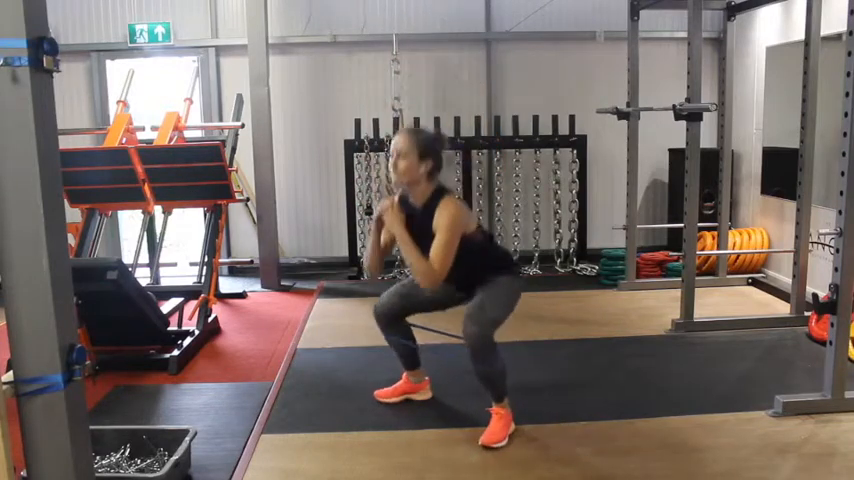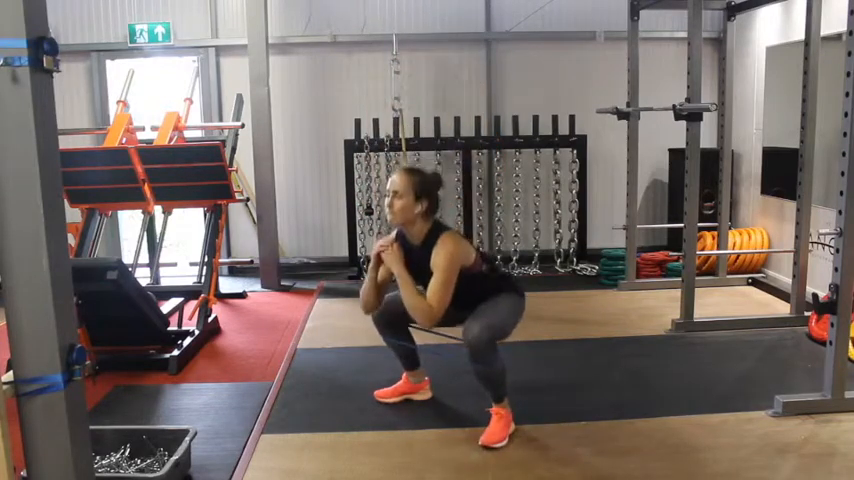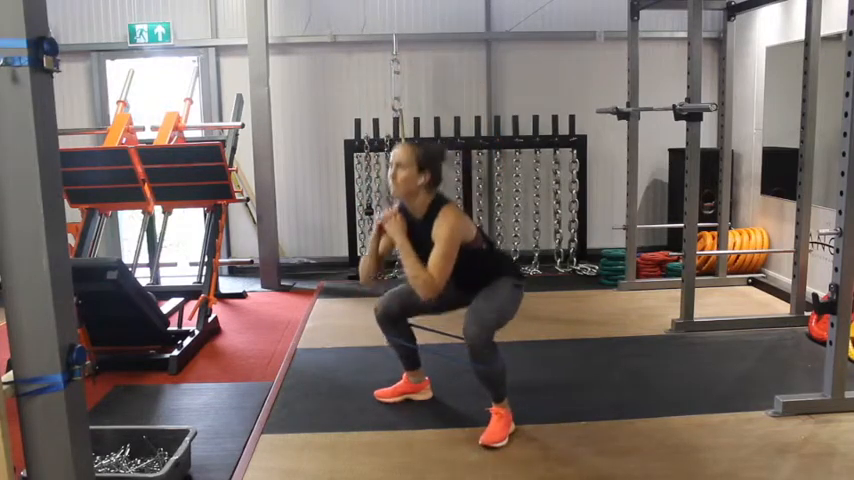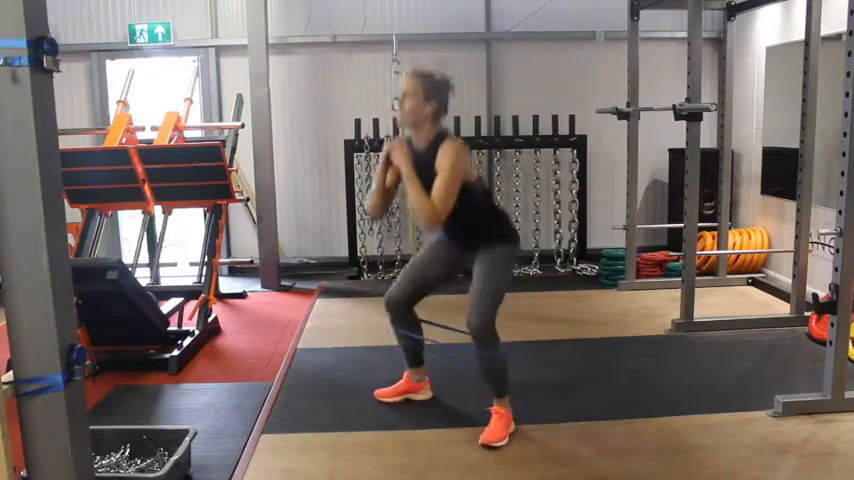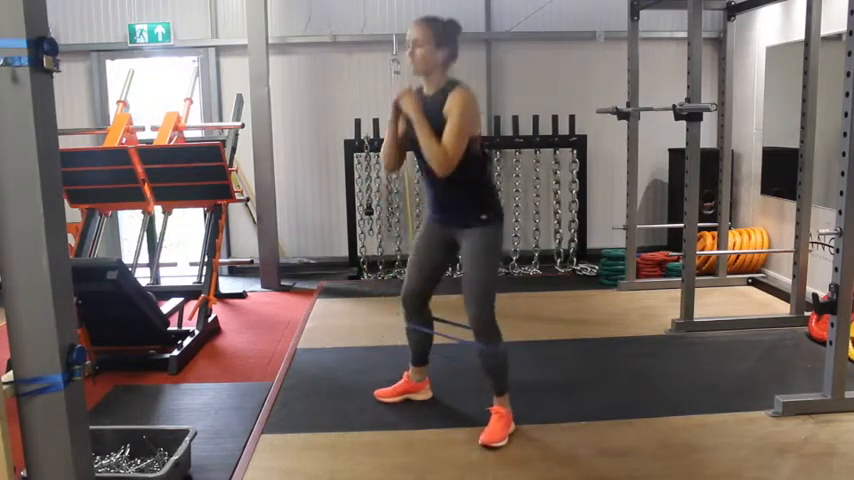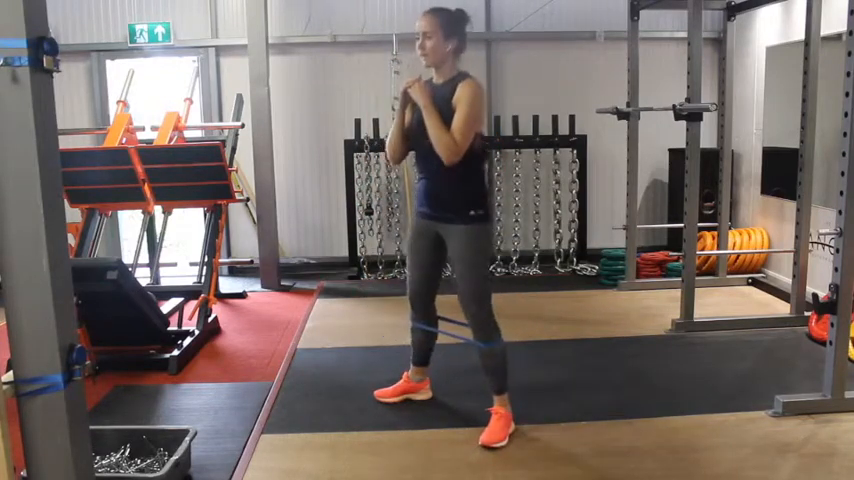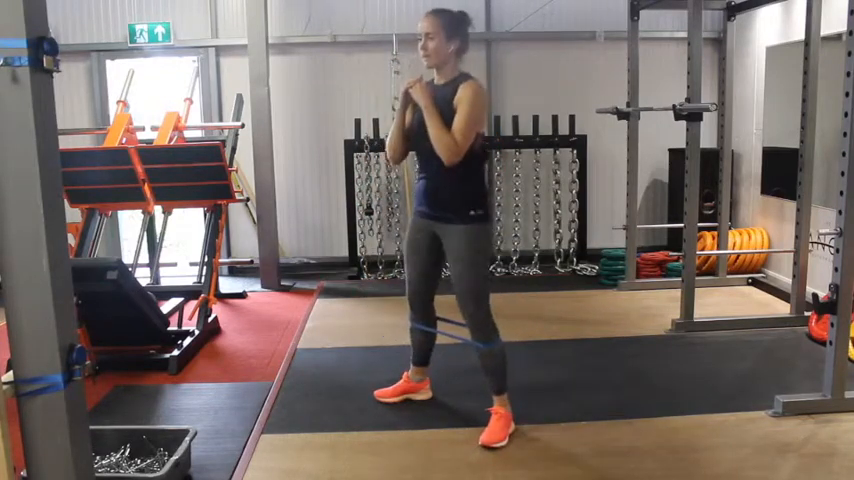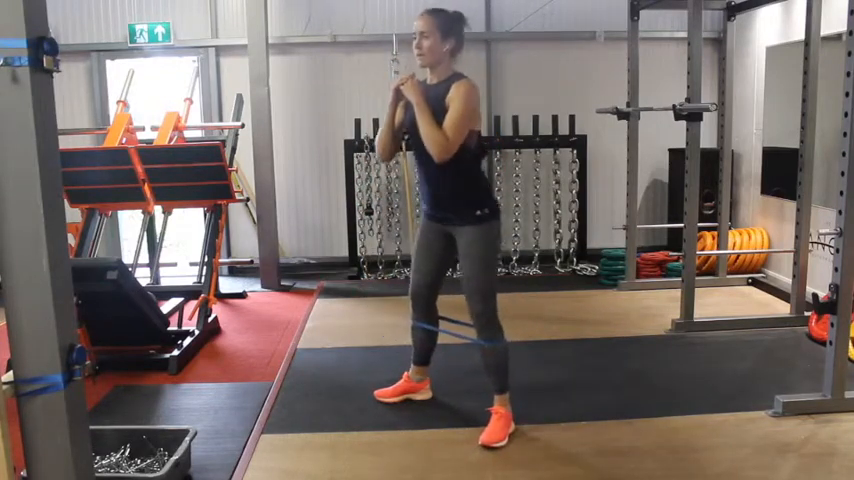
dt=0.2s
person 1, frame 1
left shoulder: (448, 209)
right shoulder: (399, 205)
left elbow: (431, 282)
right elbow: (373, 269)
left wrist: (399, 230)
right wrist: (378, 229)
left hip: (498, 278)
right hip: (457, 279)
left knee: (475, 331)
right knee: (385, 310)
left ankle: (501, 409)
right ankle: (416, 380)
person 1, frame 2
left shoulder: (446, 246)
right shoulder: (398, 240)
left elbow: (428, 319)
right elbow: (367, 307)
left wrist: (397, 268)
right wrist: (375, 264)
left hip: (501, 298)
right hip: (458, 301)
left knee: (477, 335)
right knee: (384, 314)
left ankle: (502, 411)
right ankle: (416, 381)
person 1, frame 3
left shoulder: (447, 217)
right shoulder: (401, 211)
left elbow: (429, 291)
right elbow: (368, 277)
left wrist: (399, 237)
right wrist: (378, 233)
left hip: (500, 281)
right hip: (459, 282)
left knee: (475, 332)
right knee: (386, 310)
left ankle: (502, 411)
right ankle: (415, 379)
person 1, frame 4
left shoulder: (450, 150)
right shoulder: (405, 146)
left elbow: (431, 218)
right elbow: (375, 211)
left wrist: (406, 166)
right wrist: (385, 167)
left hip: (494, 243)
right hip: (453, 242)
left knee: (479, 323)
right knee: (396, 300)
left ankle: (503, 411)
right ankle: (416, 380)
person 1, frame 5
left shoulder: (459, 97)
right shoulder: (414, 98)
left elbow: (443, 164)
right elbow: (391, 165)
left wrist: (416, 116)
right wrist: (395, 118)
left hip: (478, 219)
right hip: (438, 217)
left knee: (479, 314)
right knee: (411, 297)
left ankle: (502, 410)
right ankle: (417, 380)
person 1, frame 6
left shoulder: (468, 89)
right shoulder: (423, 90)
left elbow: (451, 153)
right elbow: (394, 156)
left wrist: (426, 104)
right wrist: (404, 107)
left hip: (465, 217)
right hip: (426, 214)
left knee: (476, 311)
right knee: (419, 298)
left ankle: (502, 410)
right ankle: (417, 380)
person 1, frame 7
left shoulder: (469, 91)
right shoulder: (423, 92)
left elbow: (451, 154)
right elbow: (395, 155)
left wrist: (426, 105)
right wrist: (404, 106)
left hip: (465, 218)
right hip: (425, 214)
left knee: (474, 311)
right knee: (417, 298)
left ankle: (502, 409)
right ankle: (417, 380)
person 1, frame 8
left shoulder: (462, 89)
right shoulder: (416, 92)
left elbow: (442, 150)
right elbow: (384, 152)
left wrist: (418, 101)
right wrist: (396, 103)
left hip: (475, 217)
right hip: (435, 216)
left knee: (481, 310)
right knee: (421, 294)
left ankle: (503, 409)
right ankle: (417, 380)
